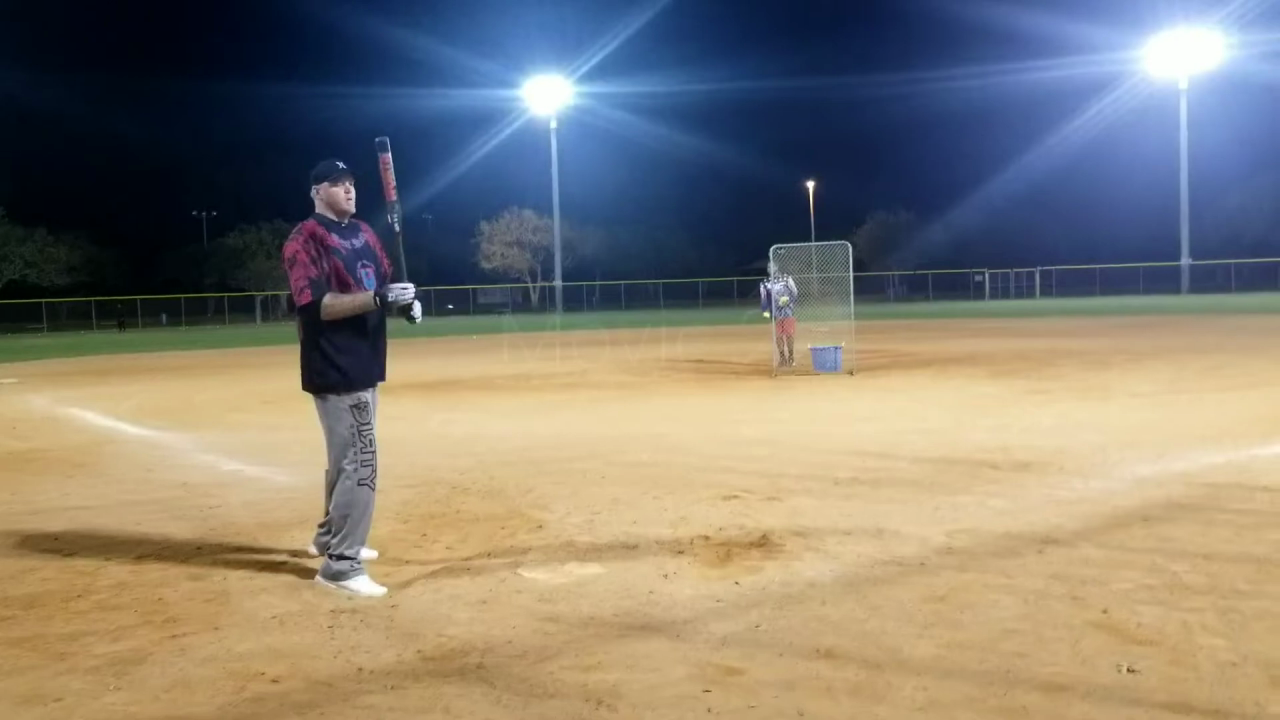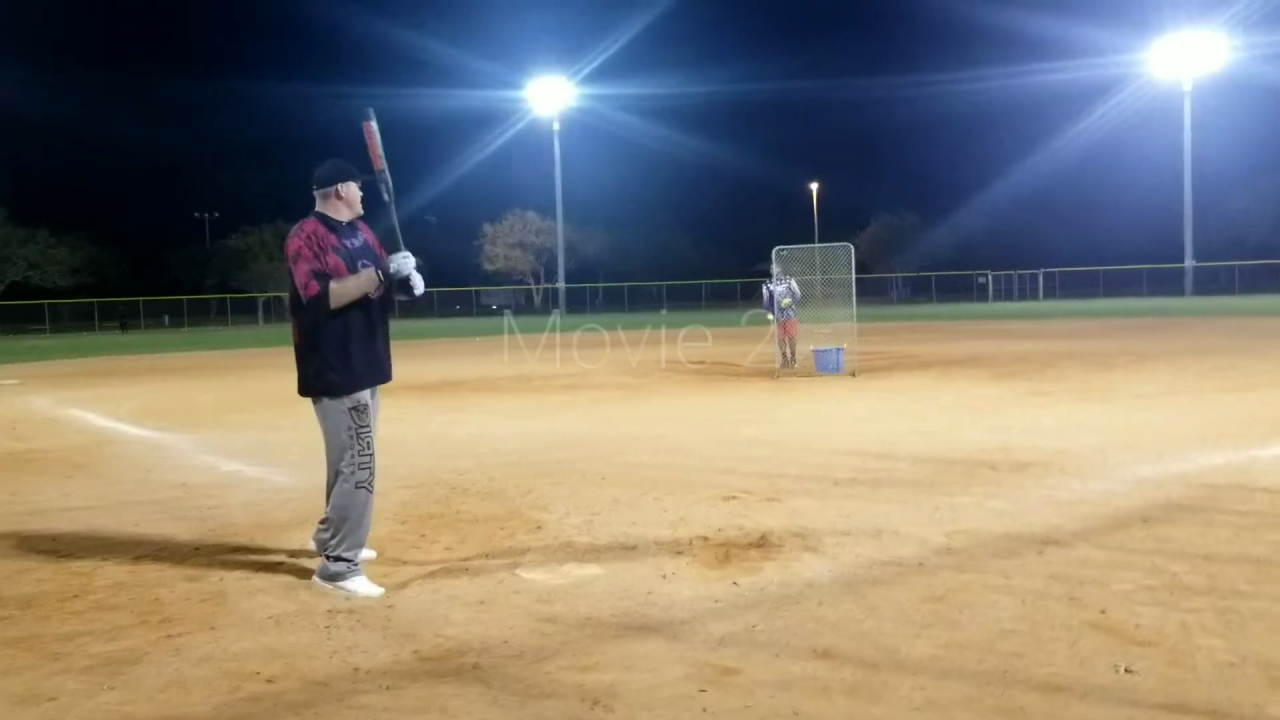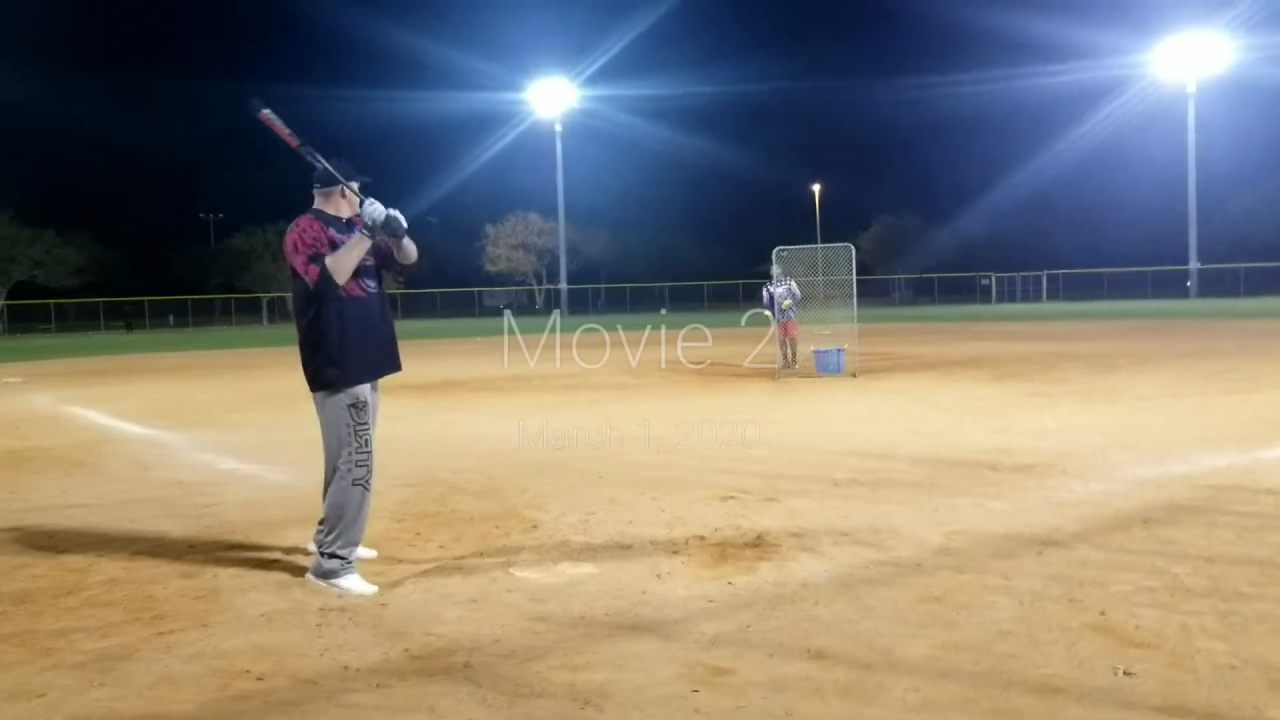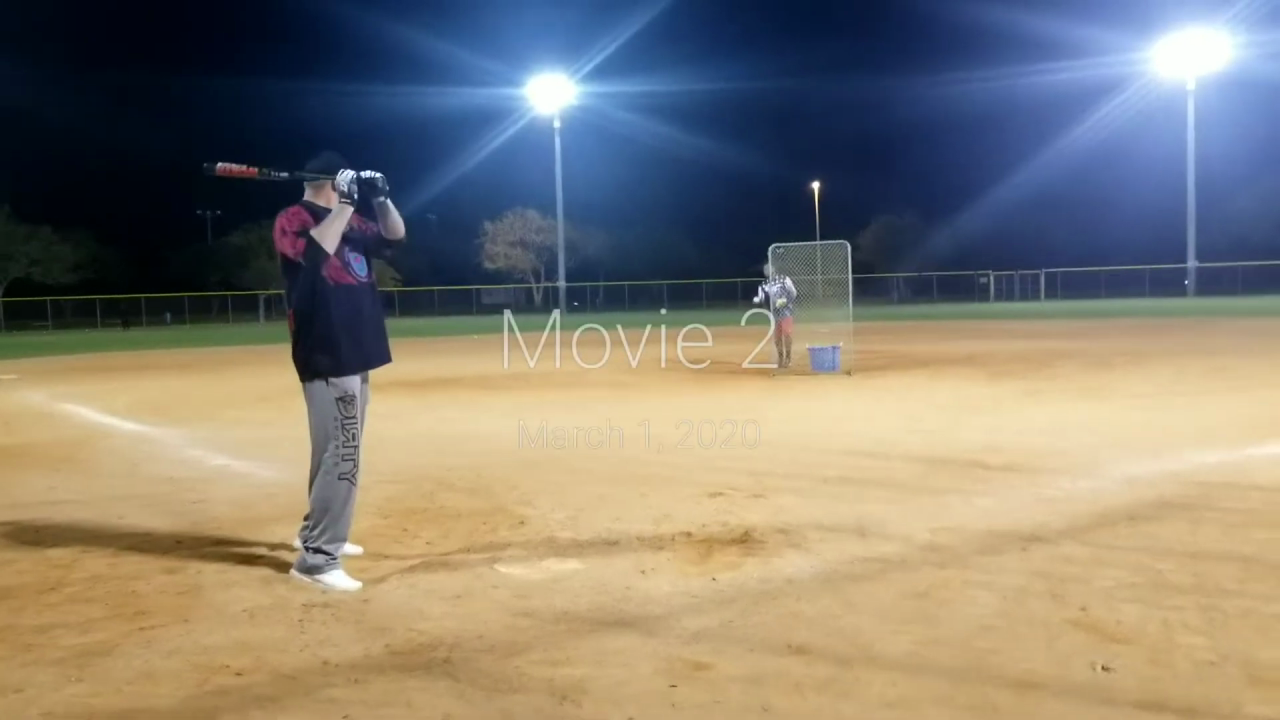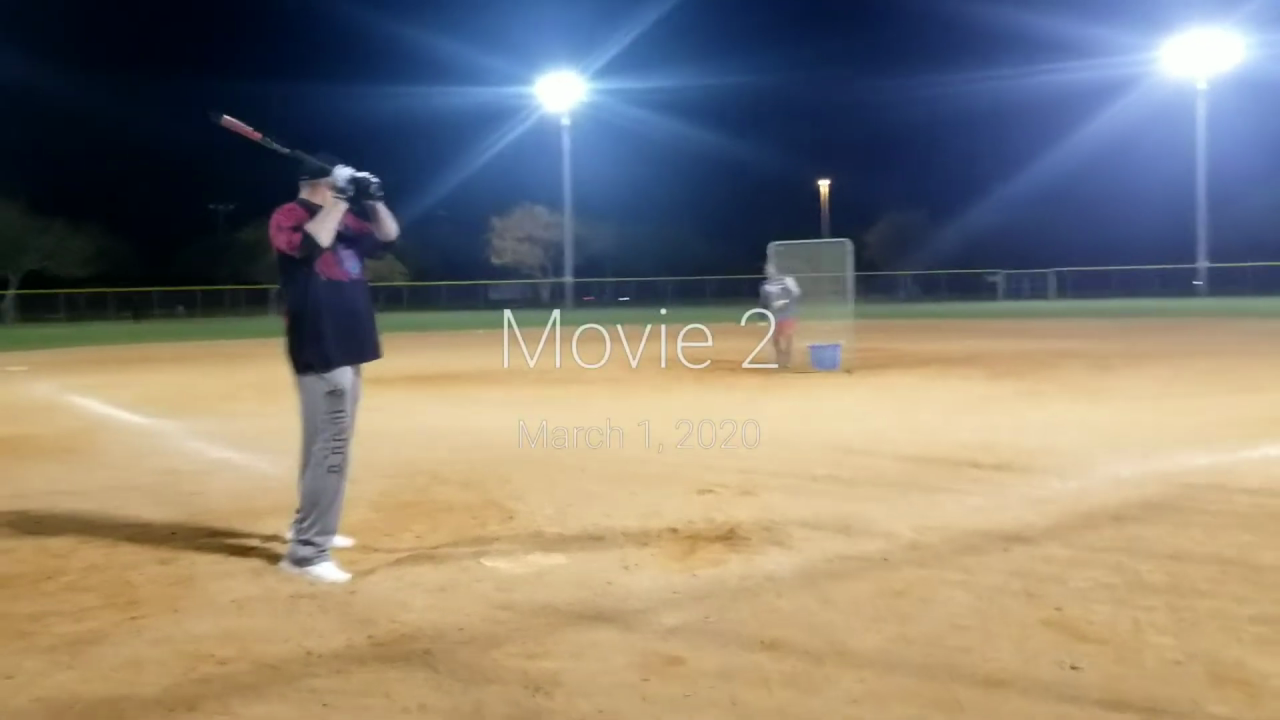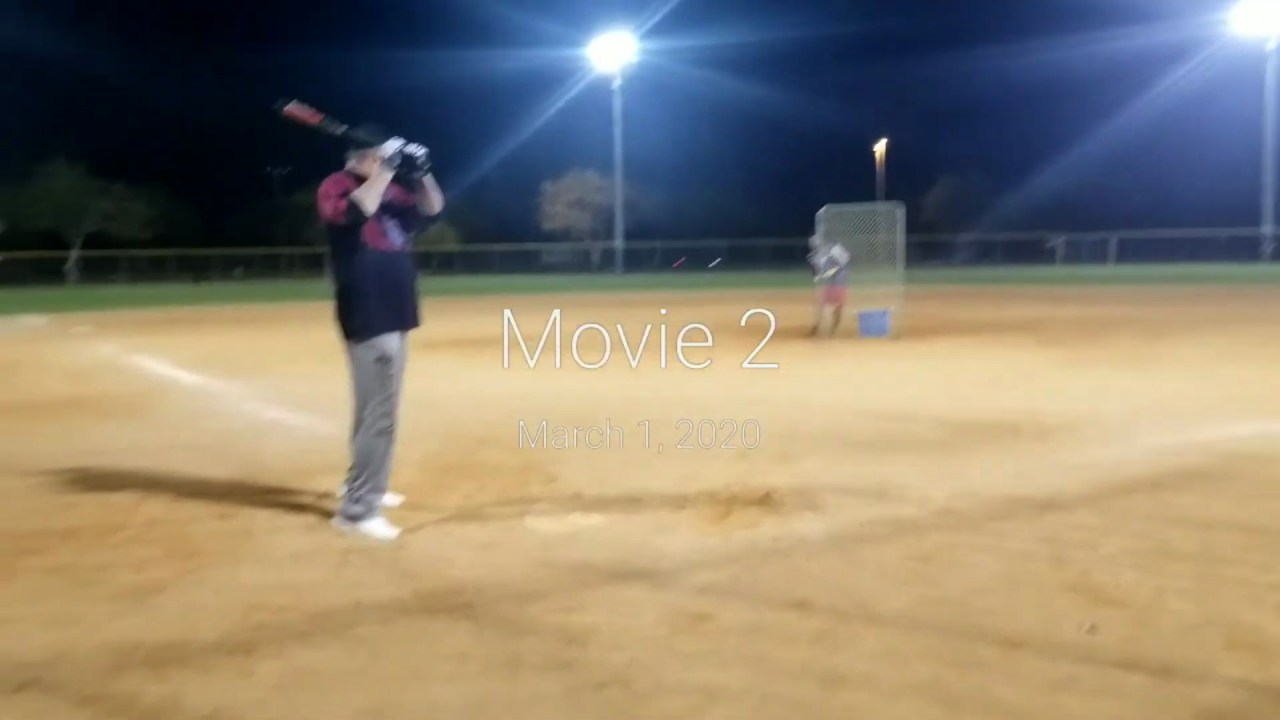
dt=0.3s
person 1, frame 1
left shoulder: (364, 233)
right shoulder: (305, 240)
left elbow: (383, 281)
right elbow: (317, 306)
left wrist: (403, 298)
right wrist: (378, 298)
left hip: (364, 364)
right hip: (335, 369)
left knee: (347, 458)
right knee: (360, 462)
left ankle: (331, 537)
right ankle: (340, 564)
person 1, frame 2
left shoulder: (361, 232)
right shoulder: (307, 236)
left elbow: (382, 286)
right elbow: (322, 298)
left wrist: (404, 278)
right wrist: (379, 274)
left hip: (365, 363)
right hip: (335, 369)
left knee: (348, 459)
right knee: (357, 464)
left ankle: (332, 534)
right ankle: (338, 565)
person 1, frame 3
left shoulder: (358, 230)
right shoulder: (304, 230)
left elbow: (406, 258)
right elbow: (327, 278)
left wrist: (396, 228)
right wrist: (366, 231)
left hip: (366, 359)
right hip: (336, 364)
left knee: (350, 457)
right knee: (354, 461)
left ankle: (332, 537)
right ankle: (332, 562)
person 1, frame 4
left shoulder: (348, 220)
right shoulder: (293, 218)
left elbow: (394, 235)
right elbow: (315, 252)
left wrist: (378, 196)
right wrist: (346, 201)
left hip: (355, 352)
right hip: (326, 356)
left knee: (338, 451)
right knee: (340, 455)
left ankle: (317, 532)
right ankle: (317, 558)
person 1, frame 5
left shoulder: (343, 219)
right shoulder: (289, 216)
left elbow: (387, 236)
right elbow: (310, 244)
left wrist: (372, 199)
right wrist: (338, 199)
left hip: (348, 347)
right hip: (319, 351)
left knee: (332, 444)
right knee: (328, 447)
left ankle: (311, 525)
right ankle: (306, 549)
person 1, frame 6
left shoulder: (390, 190)
right shoulder: (337, 185)
left elbow: (431, 209)
right elbow: (355, 211)
left wrist: (419, 172)
right wrist: (386, 168)
left hip: (394, 314)
right hip: (367, 317)
left knee: (382, 407)
right knee: (379, 410)
left ankle: (362, 484)
right ankle: (357, 506)
